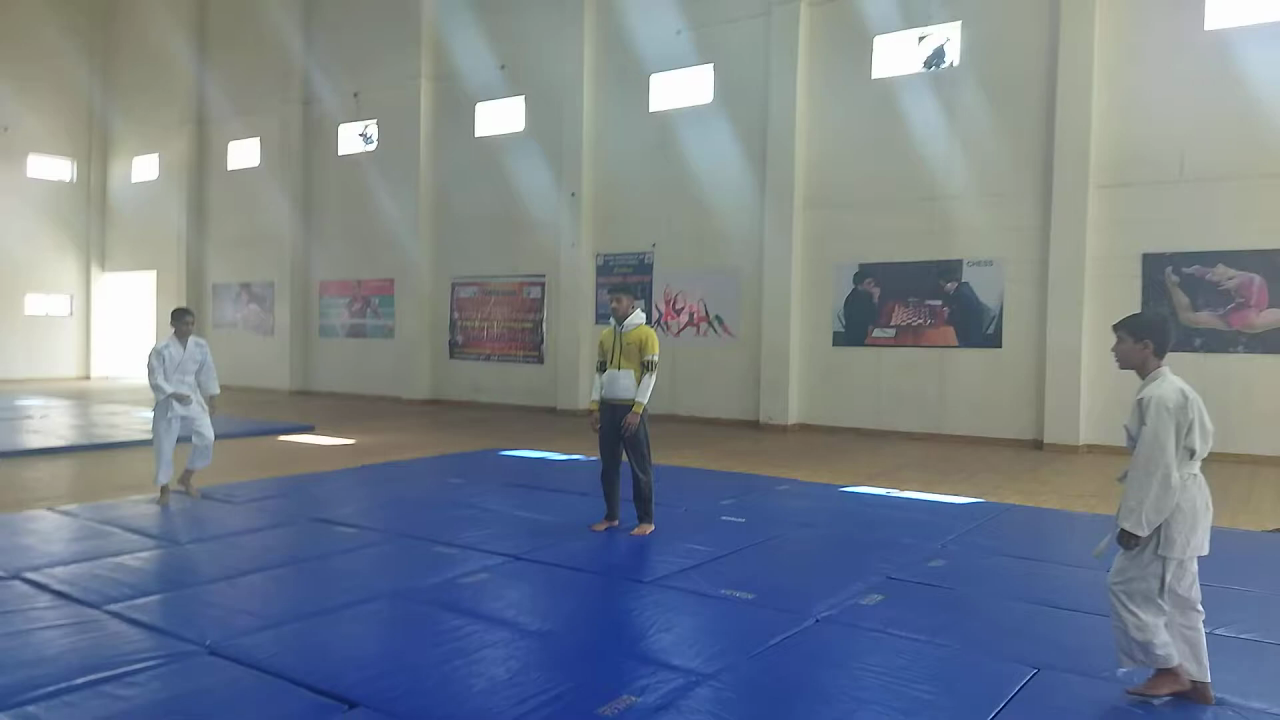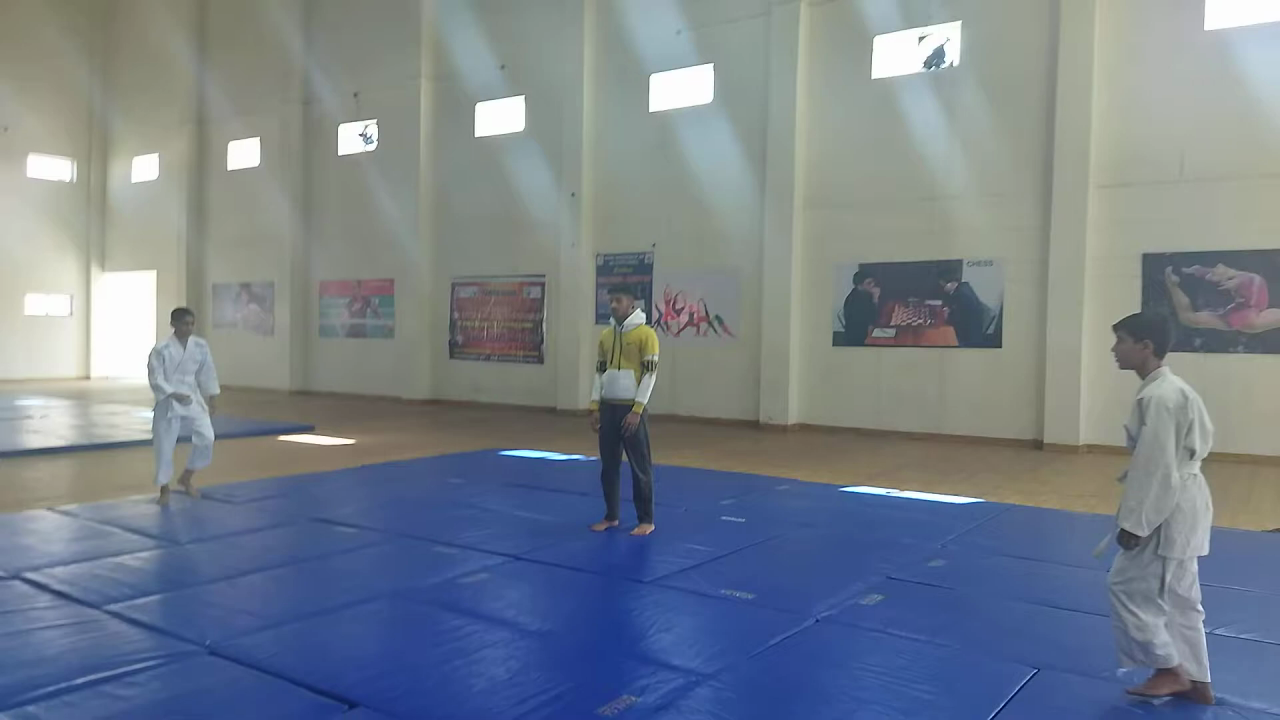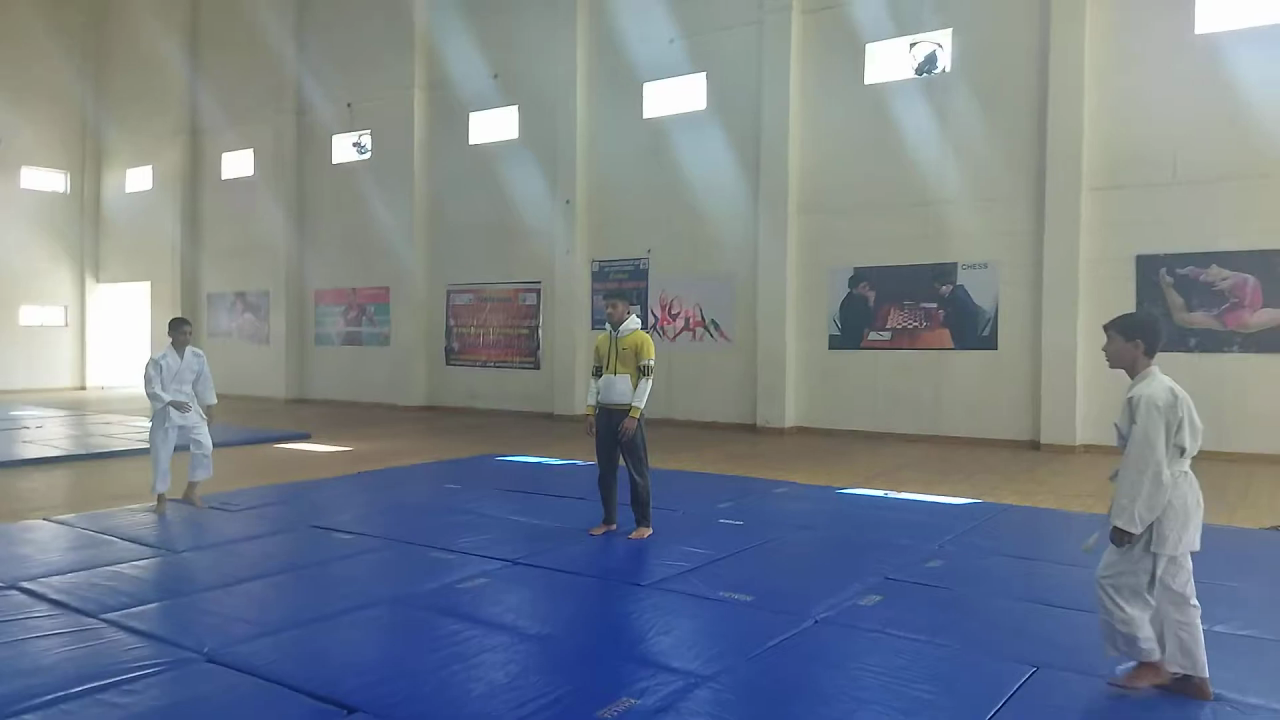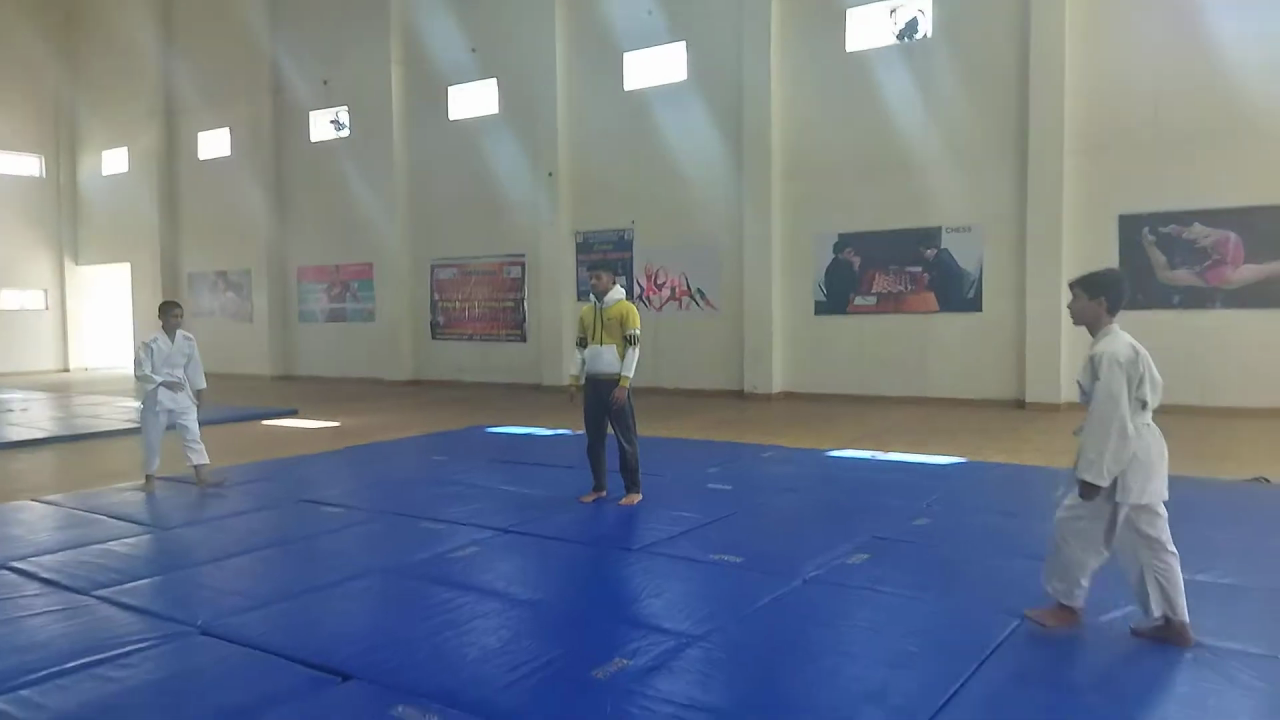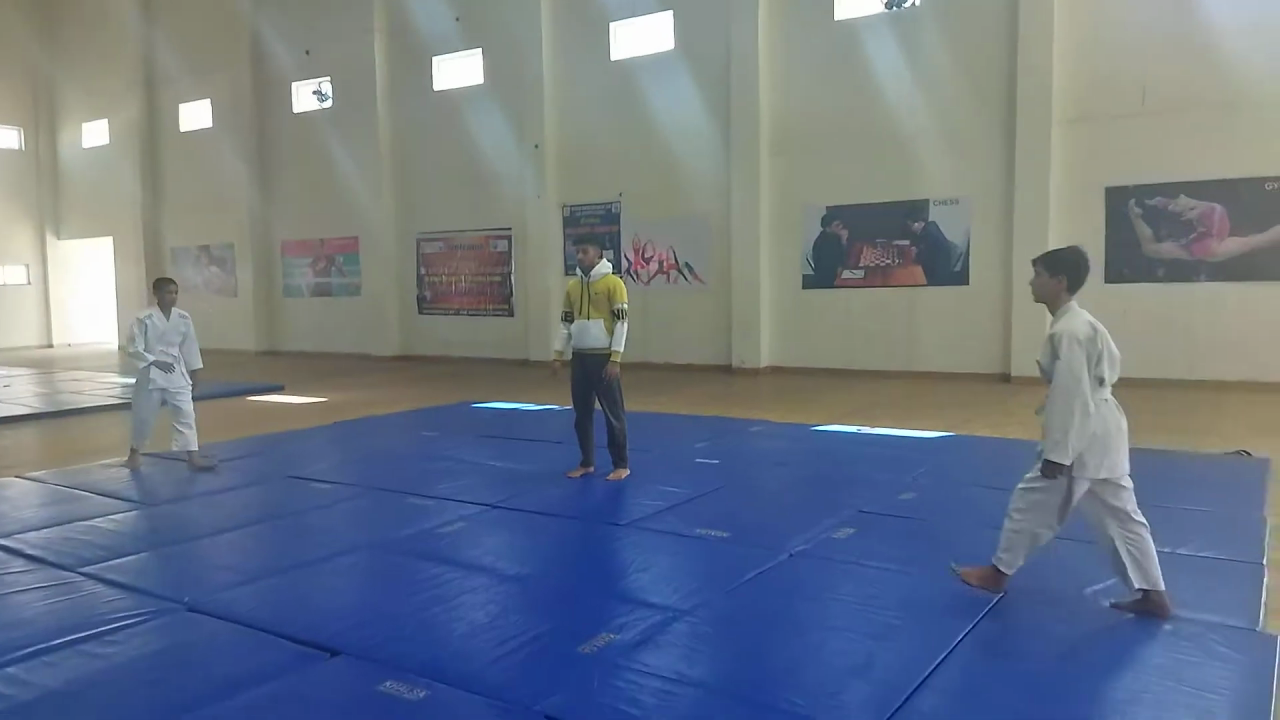
dt=0.1s
person 1, frame 1
left shoulder: (1157, 397)
right shoulder: (1173, 389)
left elbow: (1155, 466)
left wrist: (1134, 522)
left hip: (1168, 508)
right hip: (1181, 504)
left knee: (1128, 584)
right knee: (1178, 595)
left ankle: (1169, 668)
right ankle: (1194, 679)
person 1, frame 2
left shoulder: (1157, 397)
right shoulder: (1173, 390)
left elbow: (1155, 466)
left wrist: (1134, 522)
left hip: (1168, 509)
right hip: (1181, 503)
left knee: (1128, 584)
right knee: (1179, 595)
left ankle: (1169, 668)
right ankle: (1194, 679)
person 1, frame 3
left shoulder: (1145, 395)
right shoulder: (1161, 388)
left elbow: (1145, 463)
left wrist: (1126, 518)
left hip: (1157, 505)
right hip: (1175, 498)
left knee: (1116, 578)
right knee: (1173, 591)
left ankle: (1150, 661)
right ankle: (1191, 675)
person 1, frame 4
left shoulder: (1108, 352)
right shoulder: (1122, 345)
left elbow: (1110, 419)
left wrist: (1093, 474)
left hip: (1125, 457)
right hip: (1139, 452)
left knee: (1074, 525)
right knee: (1150, 539)
left ankle: (1067, 607)
right ankle: (1173, 621)
person 1, frame 5
left shoulder: (1066, 331)
right shoulder: (1082, 322)
left elbow: (1068, 396)
left wrist: (1058, 453)
left hip: (1082, 434)
right hip: (1099, 425)
left knee: (1032, 502)
right knee: (1119, 514)
left ankle: (998, 573)
right ankle: (1151, 593)
person 2, frame 1
left shoulder: (645, 334)
right shoulder: (606, 336)
left elbow: (649, 375)
left wrist: (637, 410)
right wrist: (595, 407)
left hip: (631, 408)
right hip: (608, 407)
left knee: (640, 466)
right knee: (608, 465)
left ankle: (646, 520)
right ankle: (611, 516)
person 2, frame 2
left shoulder: (645, 334)
right shoulder: (606, 335)
left elbow: (649, 375)
left wrist: (637, 410)
right wrist: (595, 407)
left hip: (632, 409)
right hip: (608, 407)
left knee: (639, 466)
right knee: (608, 465)
left ankle: (646, 520)
right ankle: (611, 516)
person 2, frame 3
left shoulder: (641, 339)
right shoulder: (602, 341)
left elbow: (646, 380)
left wrist: (634, 414)
right wrist: (591, 411)
left hip: (628, 413)
right hip: (605, 412)
left knee: (637, 470)
right knee: (605, 469)
left ankle: (643, 523)
right ankle: (609, 520)
person 2, frame 4
left shoulder: (626, 309)
right shoulder: (586, 312)
left elbow: (633, 349)
right elbow: (580, 348)
left wrist: (624, 384)
right wrist: (575, 381)
left hip: (616, 382)
right hip: (592, 382)
left knee: (625, 438)
right knee: (594, 438)
left ankle: (633, 489)
right ankle: (599, 487)
person 2, frame 5
left shoulder: (613, 283)
right shoulder: (573, 286)
left elbow: (621, 323)
right elbow: (566, 323)
left wrist: (615, 359)
right wrist: (558, 355)
left hip: (603, 357)
right hip: (579, 357)
left knee: (613, 413)
right knee: (582, 412)
left ankle: (621, 464)
right ankle: (587, 462)
person 3, frame 1
left shoulder: (201, 346)
right shoulder: (161, 350)
left elbow: (207, 373)
right elbow: (155, 379)
left wrist: (211, 398)
right wrist: (174, 395)
left hip: (194, 400)
right hip: (169, 403)
left knee: (206, 438)
right knee: (165, 446)
left ankle: (187, 477)
right ankle: (164, 487)
person 3, frame 2
left shoulder: (201, 346)
right shoulder: (161, 349)
left elbow: (207, 373)
right elbow: (155, 379)
left wrist: (211, 398)
right wrist: (174, 395)
left hip: (193, 400)
right hip: (169, 403)
left knee: (206, 438)
right knee: (165, 446)
left ankle: (186, 477)
right ankle: (164, 487)
person 3, frame 3
left shoulder: (198, 356)
right shoulder: (159, 360)
left elbow: (204, 382)
right elbow: (152, 389)
left wrist: (209, 407)
right wrist: (171, 402)
left hip: (191, 410)
right hip: (167, 413)
left knee: (204, 448)
right knee: (162, 455)
left ankle: (191, 490)
right ankle: (161, 497)
person 3, frame 4
left shoulder: (188, 340)
right shoulder: (149, 343)
left elbow: (194, 367)
right elbow: (141, 372)
left wrist: (199, 391)
right wrist: (163, 383)
left hip: (182, 394)
right hip: (158, 396)
left knee: (192, 433)
right knee: (152, 439)
left ankle: (202, 475)
right ankle: (149, 476)
person 3, frame 5
left shoulder: (183, 318)
right shoulder: (144, 320)
left elbow: (189, 346)
right elbow: (134, 348)
left wrist: (194, 370)
right wrist: (155, 363)
left hip: (178, 374)
right hip: (152, 375)
left knee: (185, 414)
right knee: (143, 417)
left ankle: (193, 456)
right ankle: (135, 452)
